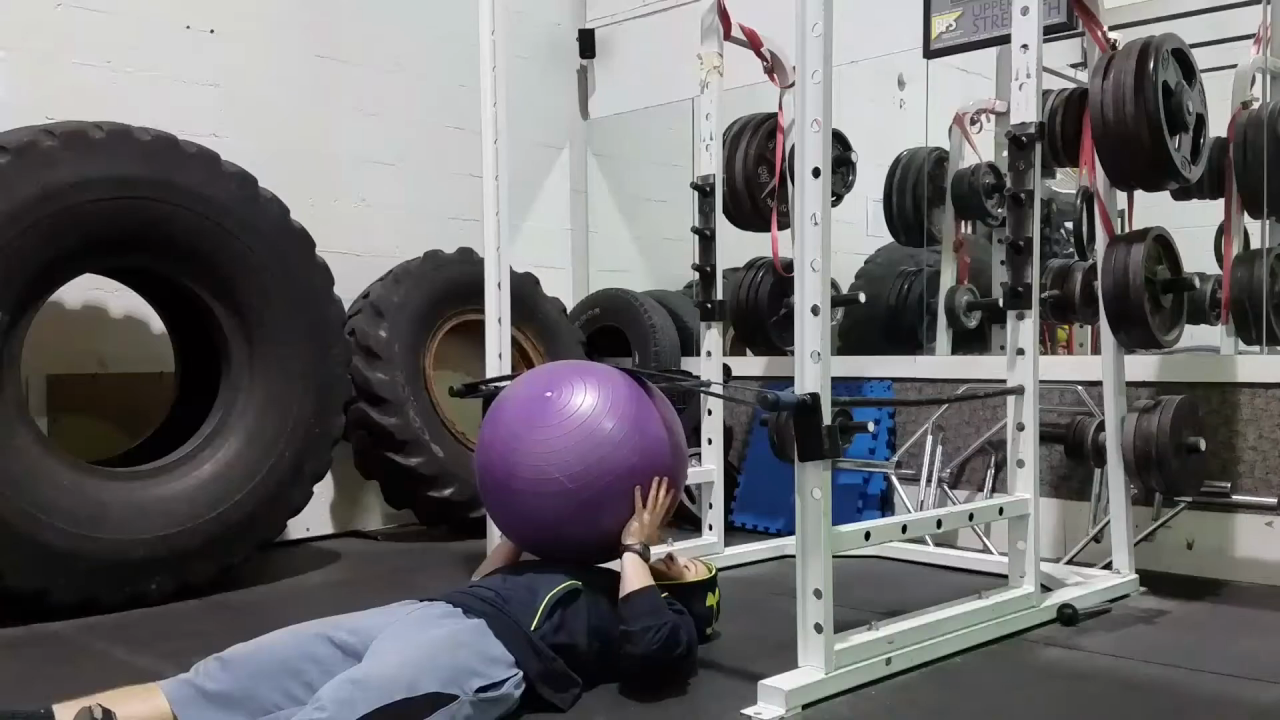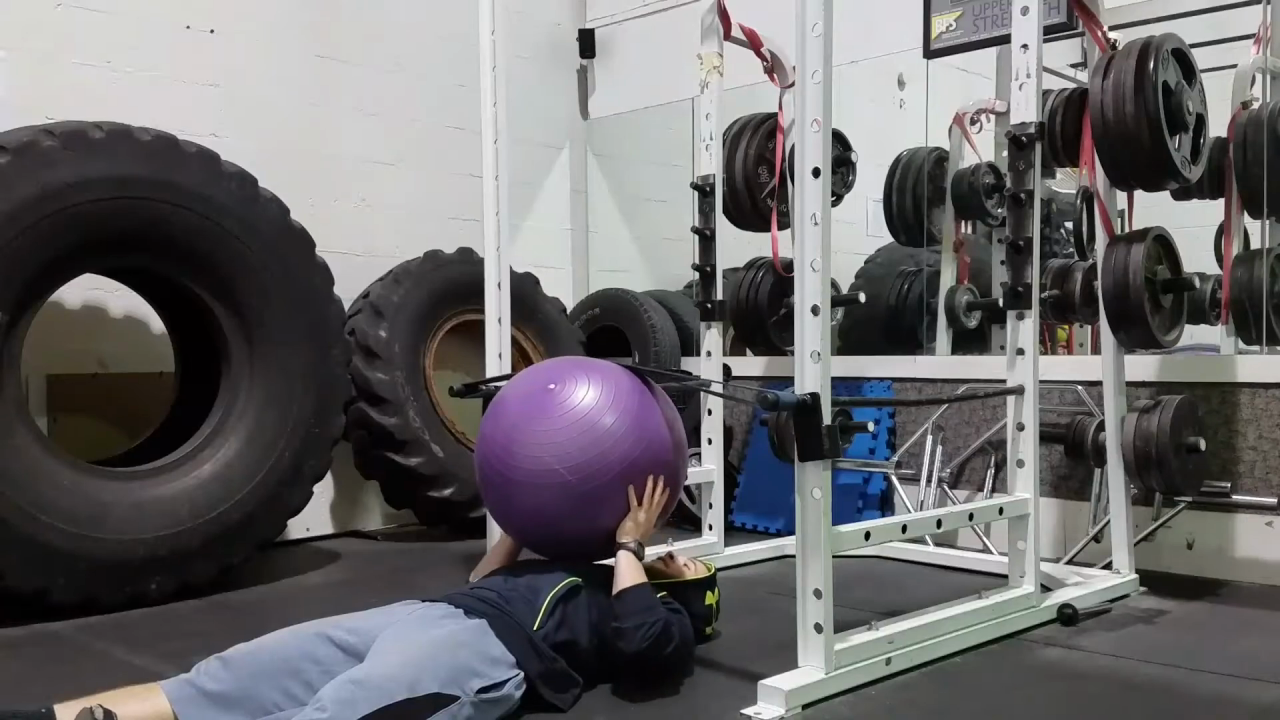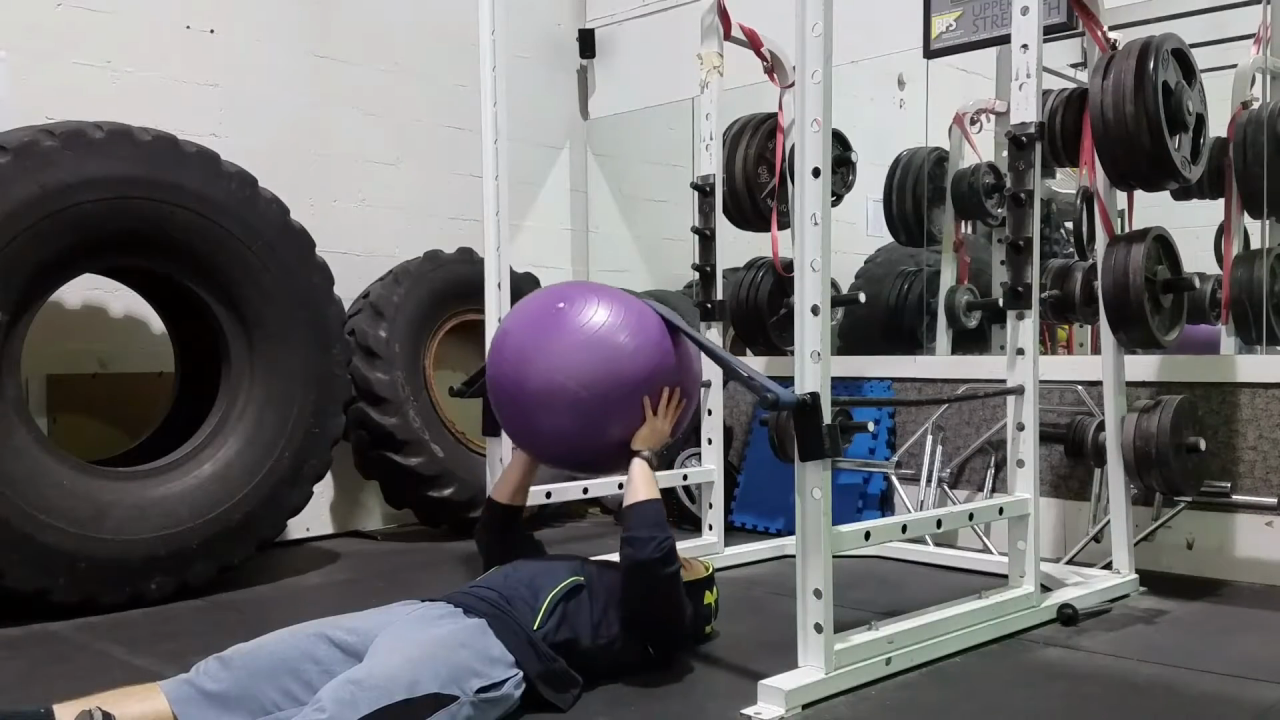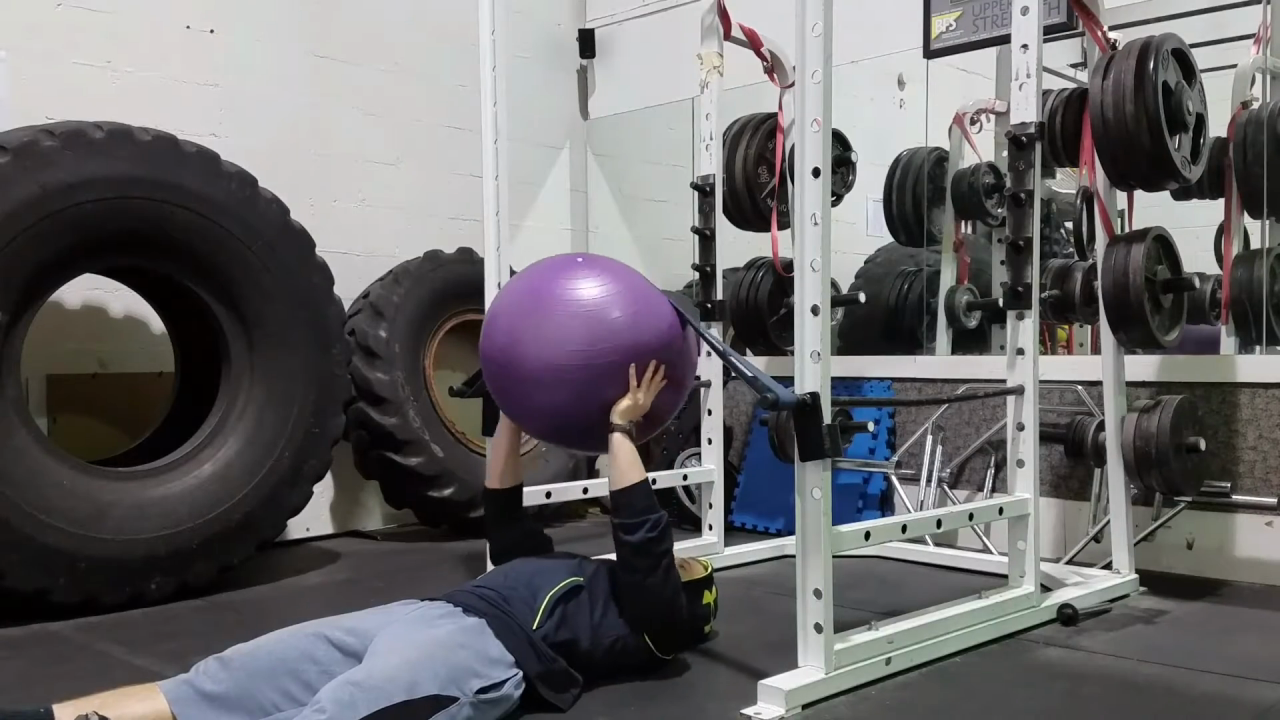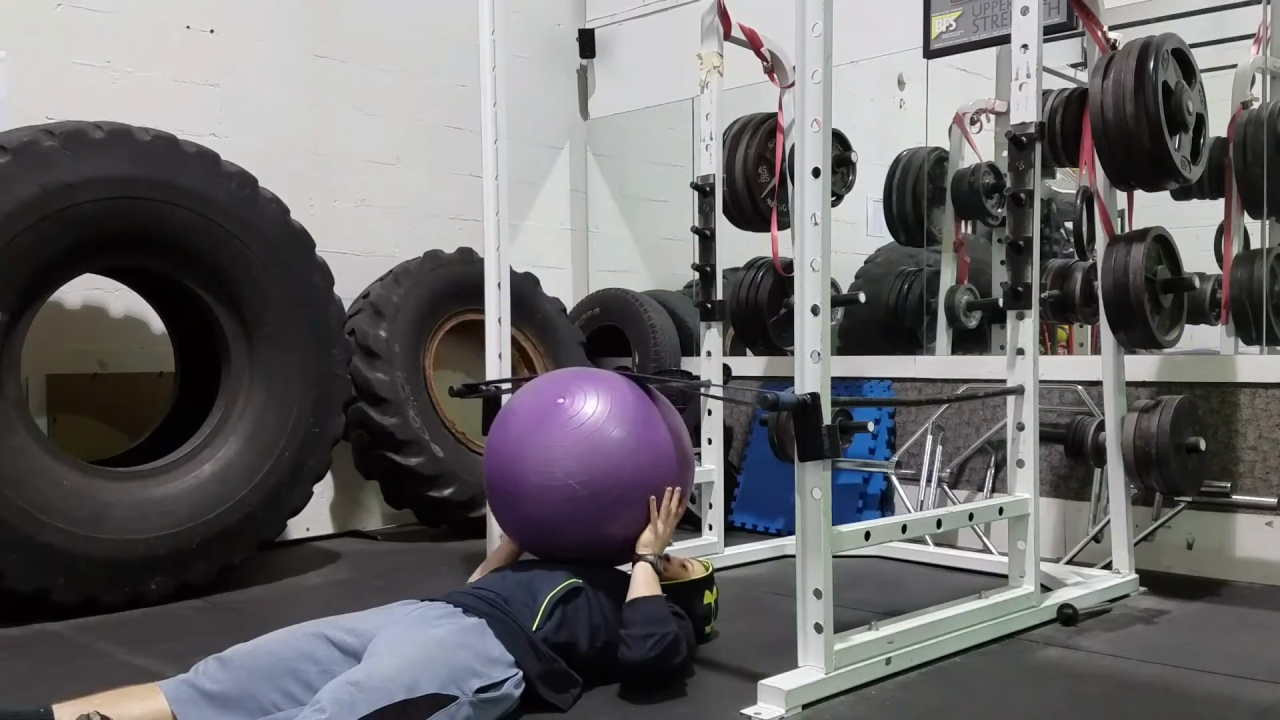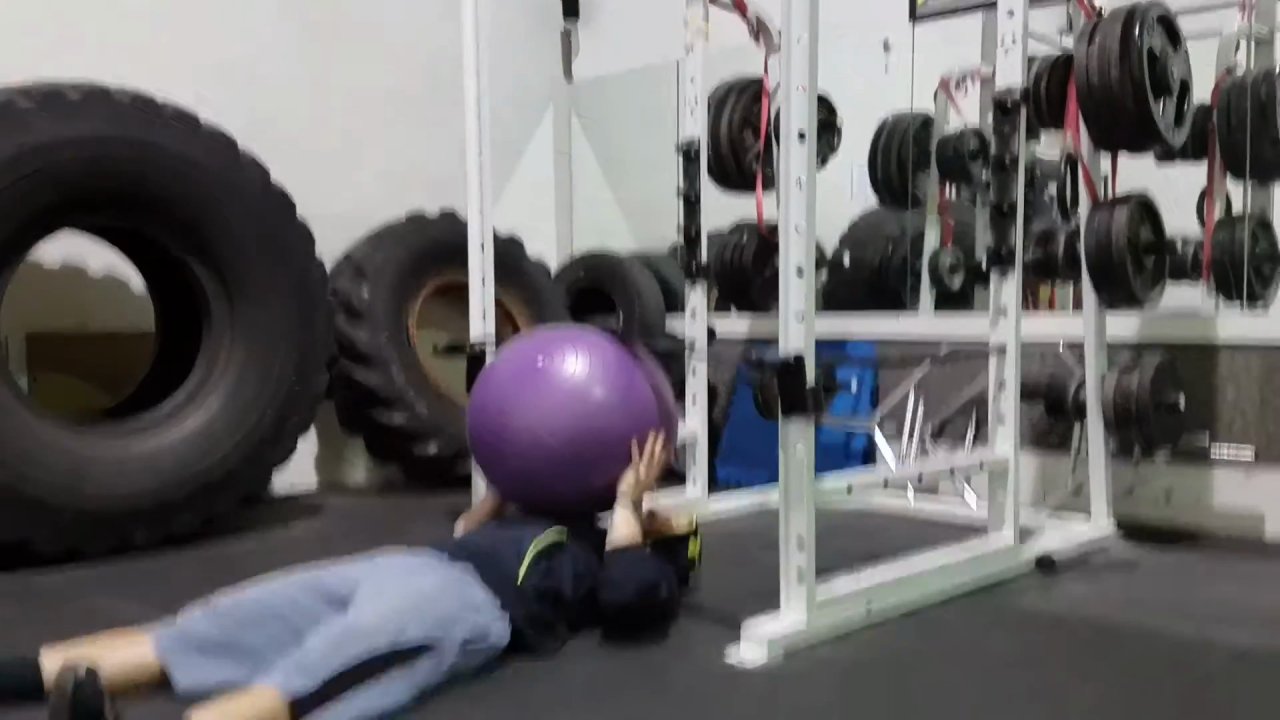
dt=0.7s
person 1, frame 1
left shoulder: (673, 631)
right shoulder: (589, 579)
left elbow: (644, 645)
right elbow: (485, 584)
left wrist: (635, 546)
left hip: (491, 653)
right hip: (423, 614)
person 1, frame 2
left shoulder: (668, 626)
right shoulder: (592, 578)
left elbow: (636, 641)
right elbow: (482, 582)
left wrist: (630, 543)
left hip: (491, 651)
right hip: (423, 614)
person 1, frame 3
left shoulder: (660, 623)
right shoulder: (580, 578)
left elbow: (650, 555)
right elbow: (495, 532)
left wrist: (641, 455)
left hip: (489, 651)
right hip: (422, 614)
person 1, frame 4
left shoulder: (658, 618)
right shoulder: (572, 576)
left elbow: (643, 534)
right elbow: (503, 514)
left wrist: (621, 427)
right wrist: (515, 413)
left hip: (489, 648)
right hip: (419, 615)
person 1, frame 5
left shoulder: (669, 633)
right shoulder: (598, 580)
left elbow: (643, 656)
left wrist: (646, 554)
left hip: (489, 652)
right hip: (418, 613)
person 1, frame 6
left shoulder: (653, 581)
right shoulder: (582, 535)
left elbow: (625, 597)
left wrist: (627, 500)
left hip: (475, 601)
right hip: (410, 565)
right knee: (204, 630)
